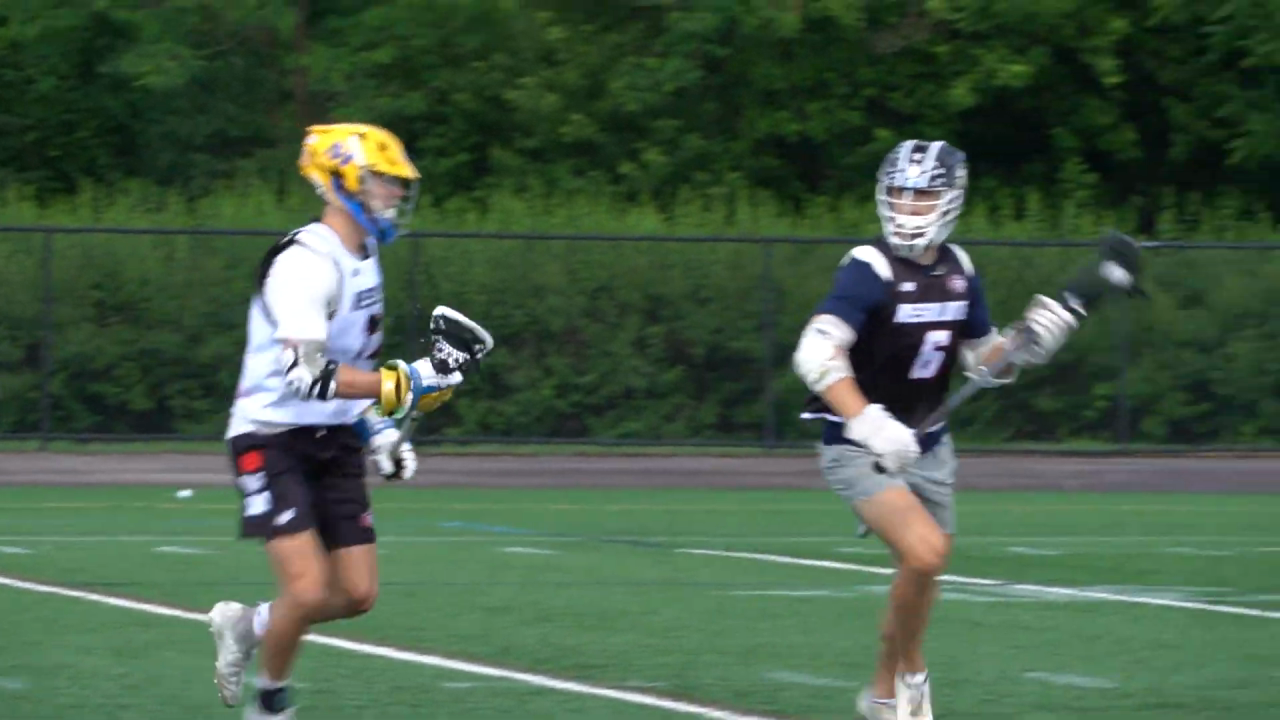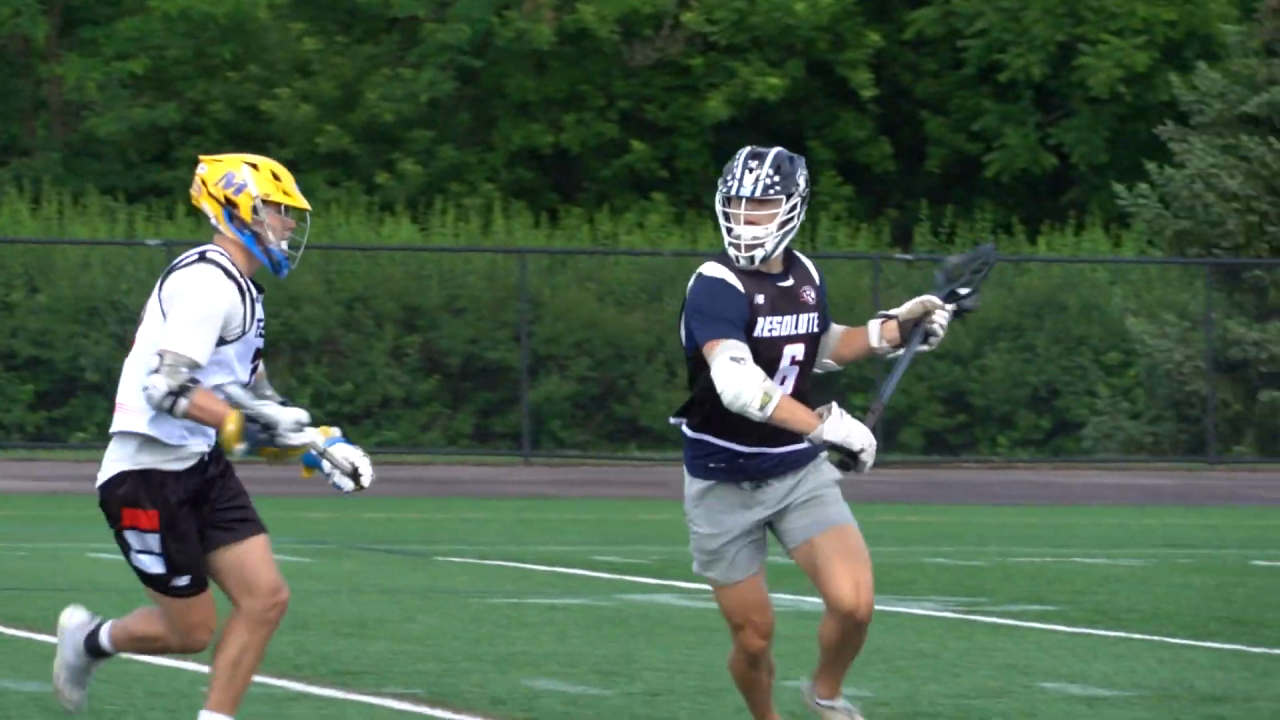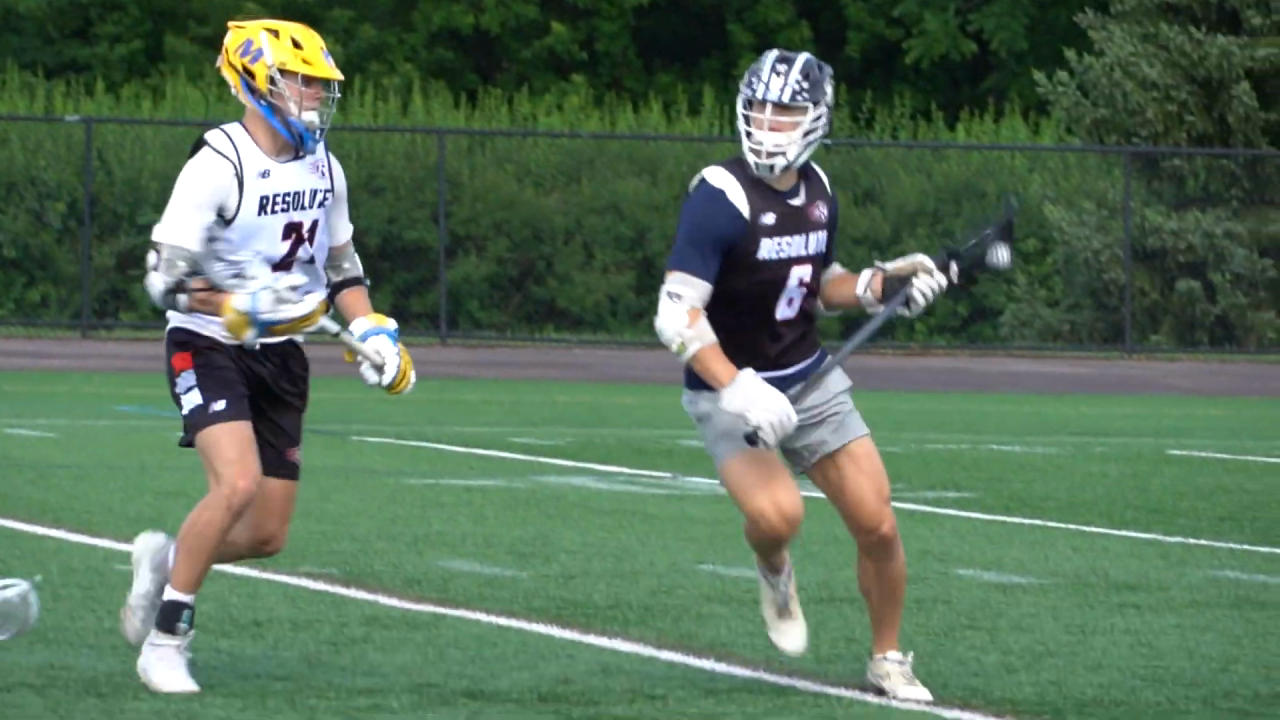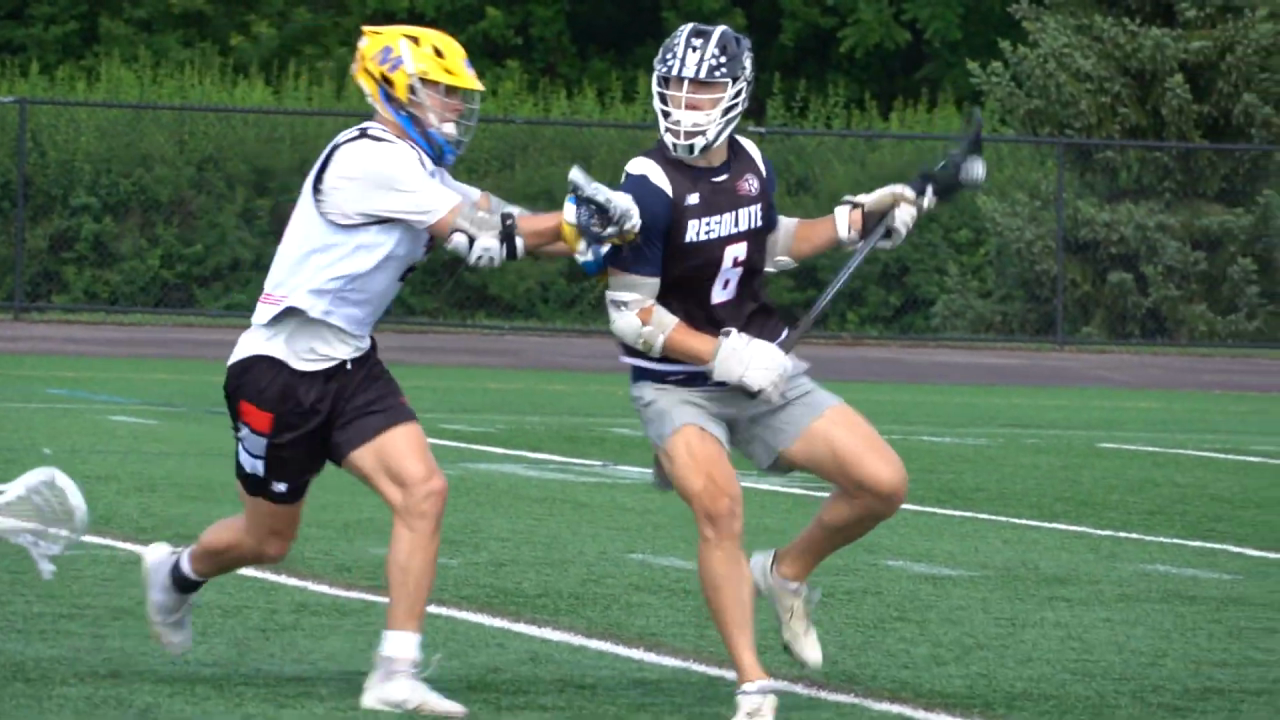
dt=0.5s
person 1, frame 1
left shoulder: (363, 260)
right shoulder: (304, 261)
right elbow: (306, 372)
left wrist: (376, 426)
right wrist: (399, 386)
left hip: (334, 443)
right hip: (271, 440)
left knee: (355, 592)
right knee: (308, 588)
left ankle: (246, 626)
person 1, frame 2
left shoulder: (242, 291)
right shoulder: (205, 279)
left elbow: (254, 393)
right elbow: (167, 384)
left wrist: (324, 444)
right wrist: (237, 428)
left hip: (199, 466)
right hip: (148, 470)
left knee: (267, 600)
right knee: (190, 630)
right ankle: (90, 638)
person 1, frame 3
left shoulder: (324, 166)
right shoulder: (213, 164)
left elbow: (340, 262)
right elbow: (163, 276)
left wrist: (374, 334)
right wrist: (239, 307)
left hip: (280, 357)
right hip: (207, 347)
left knee: (261, 534)
right knee: (236, 484)
left ankle: (165, 559)
right ankle: (160, 640)
person 1, frame 4
left shoulder: (411, 165)
right shoulder: (373, 159)
left elbow: (481, 222)
right elbow: (480, 241)
left wrist: (572, 226)
right wrist: (569, 222)
left hip: (348, 363)
right hip: (281, 368)
left knee: (424, 492)
right knee: (265, 541)
right ankle: (177, 572)
person 2, frame 1
left shoulder: (959, 268)
right shoulder: (867, 269)
left elbow: (989, 365)
right elbow: (814, 355)
left wrist: (1033, 337)
right wrist: (869, 421)
left hip: (926, 447)
right hip: (858, 448)
left knee: (920, 578)
right knee: (926, 554)
person 2, frame 2
left shoulder: (804, 275)
right shoulder: (714, 285)
right elbow: (737, 386)
left wrist: (897, 326)
right wrist: (828, 424)
left hip: (800, 472)
right hip: (724, 483)
left knee: (854, 605)
right knee: (755, 640)
person 2, frame 3
left shoulder: (818, 191)
right shoulder: (719, 197)
right elbow: (676, 314)
left wrist: (888, 283)
right wrist: (739, 392)
left hip: (807, 377)
right hip: (728, 391)
left knee: (878, 526)
right knee: (778, 516)
left ankle: (886, 656)
right ankle: (773, 569)
person 2, frame 4
left shoulder: (749, 161)
right shoulder: (647, 185)
right elbow: (629, 314)
left wrist: (858, 219)
right wrist: (723, 354)
left hip: (764, 370)
right hip: (677, 384)
left knee: (884, 482)
right knee: (718, 504)
left ankle: (786, 569)
